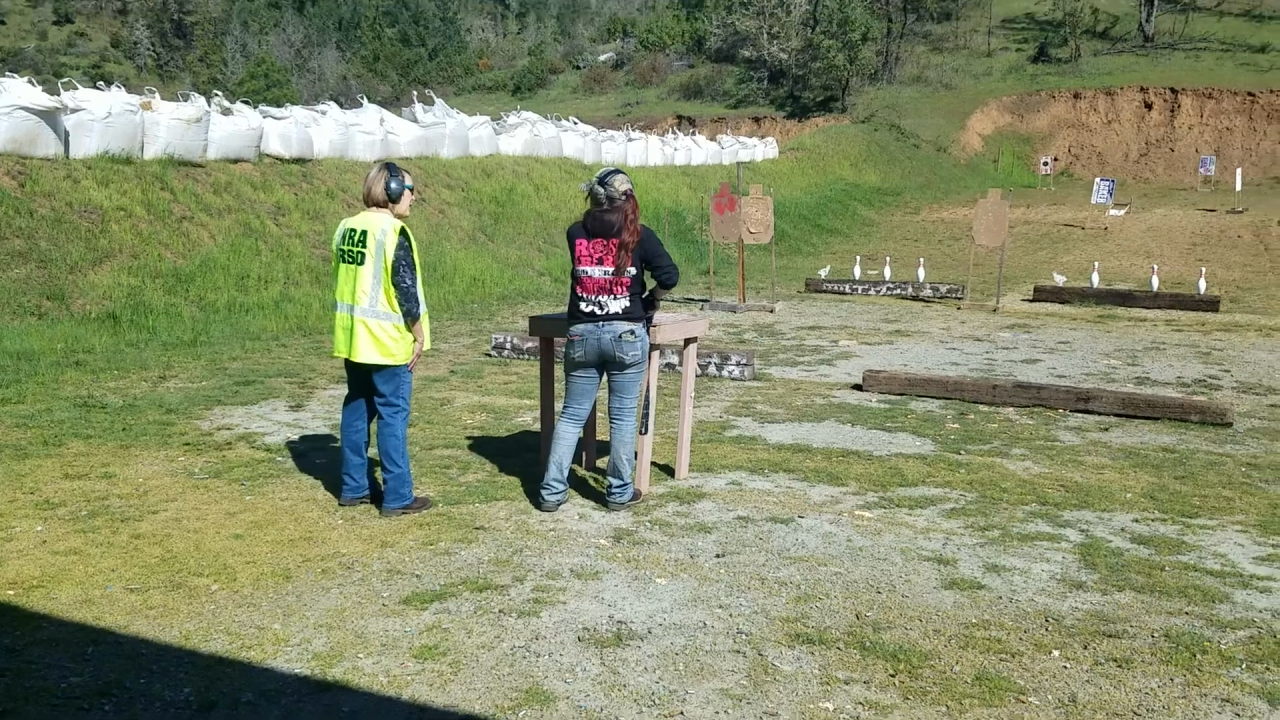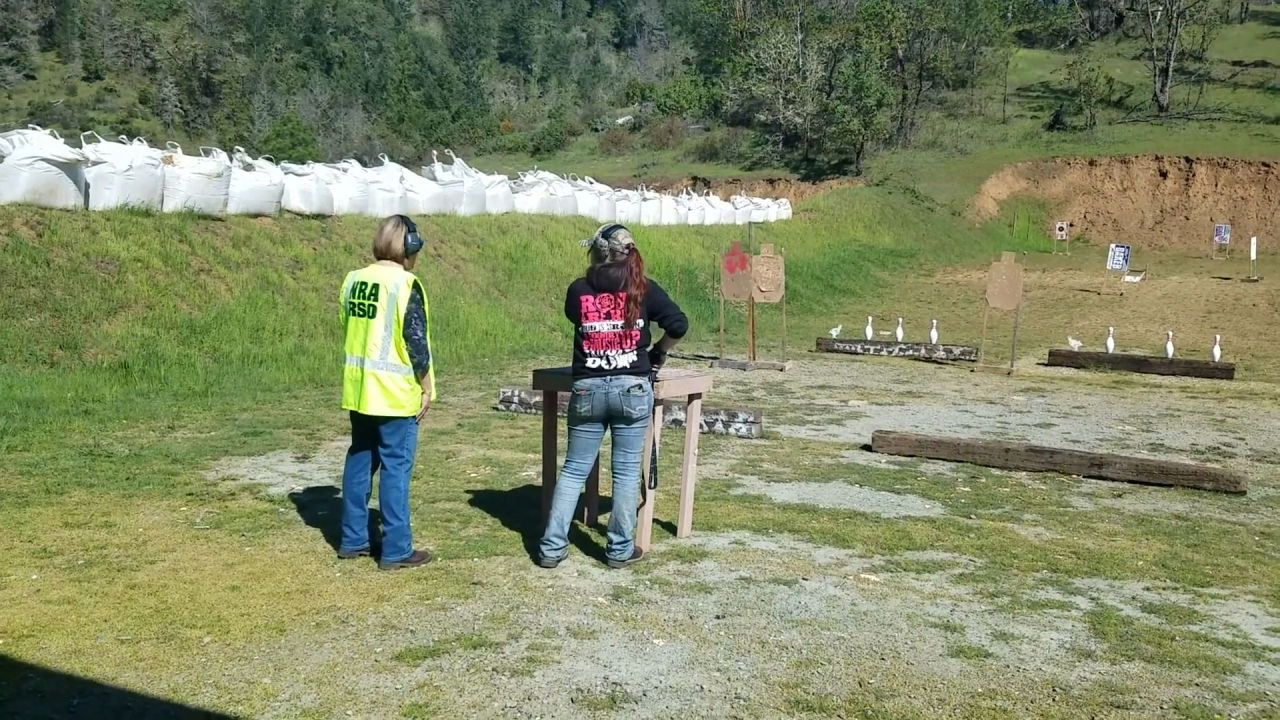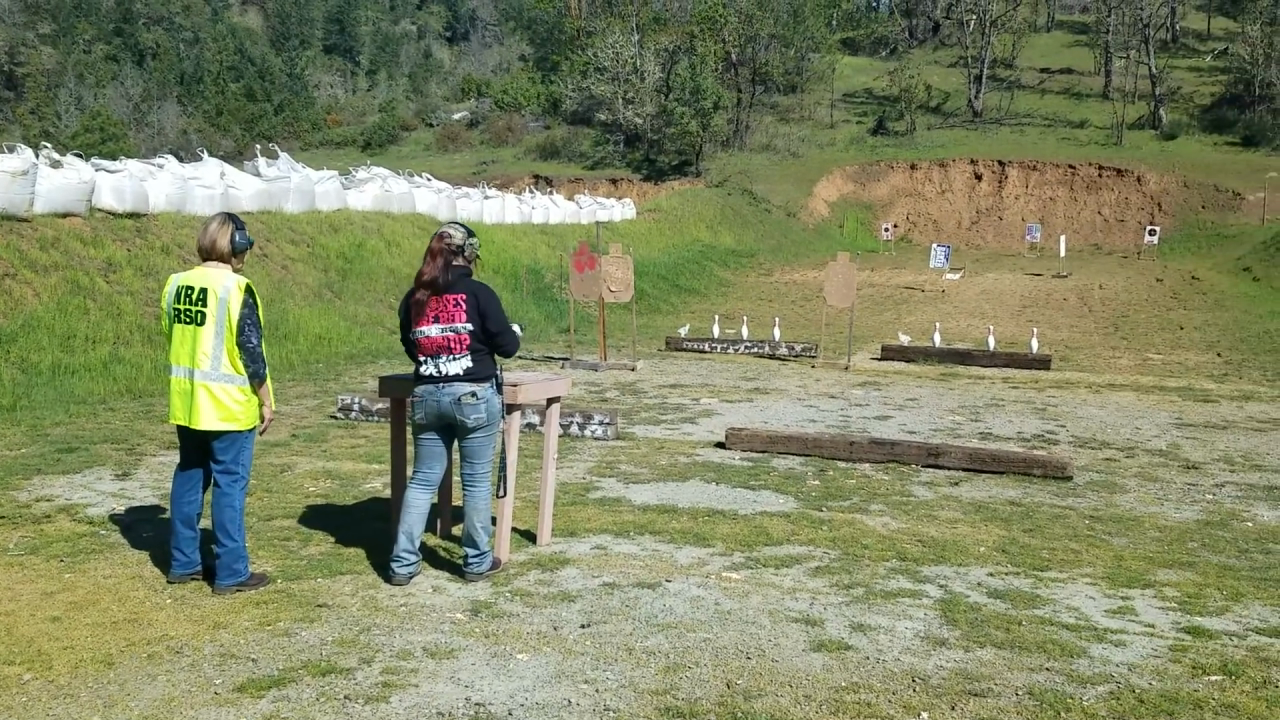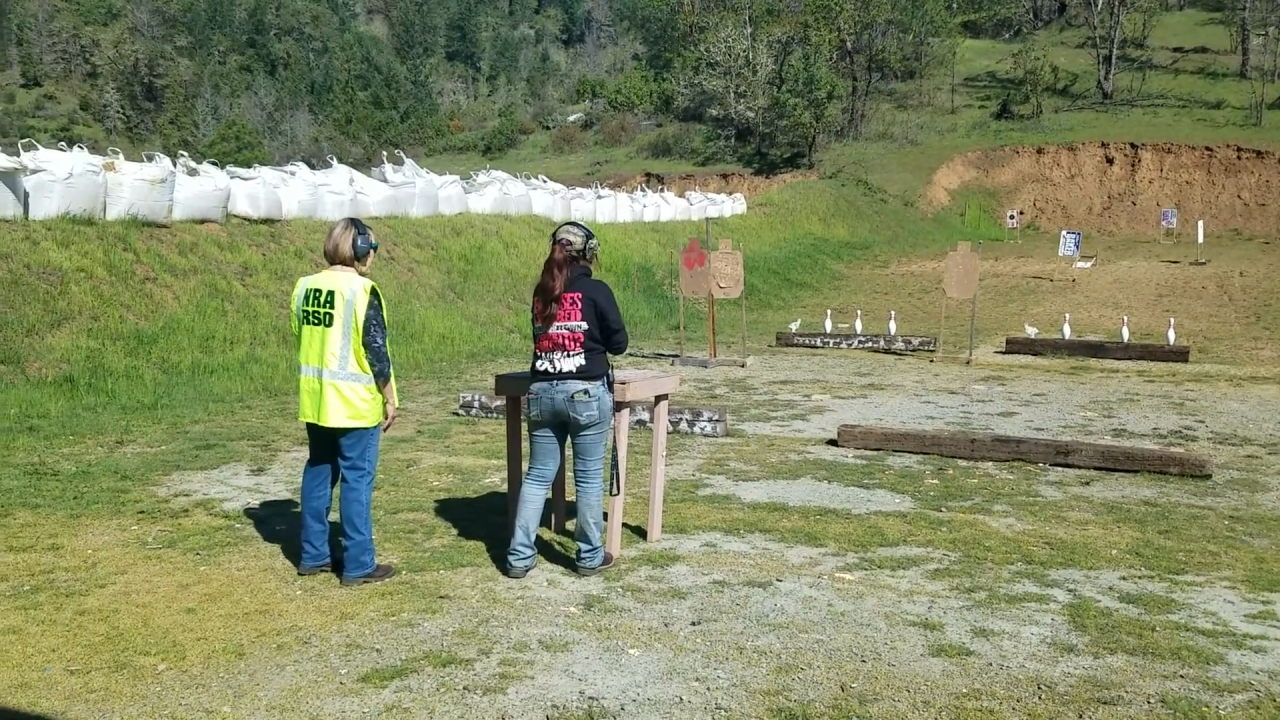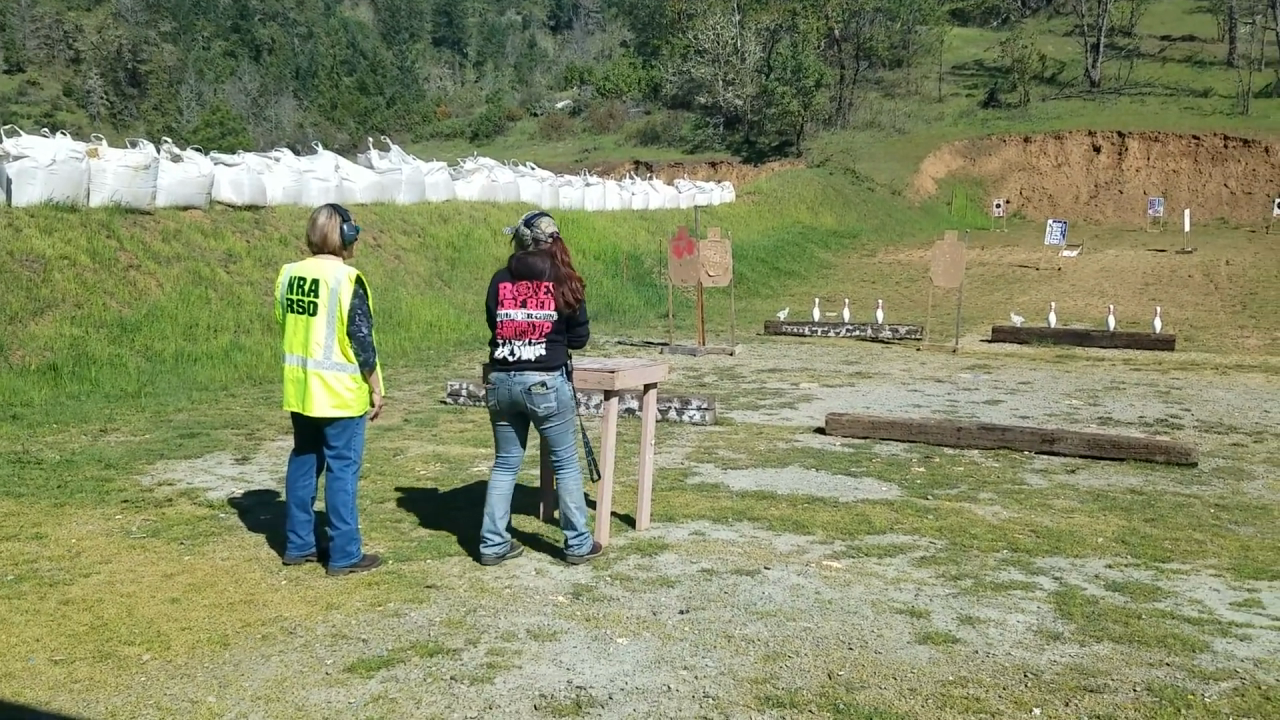
dt=1s
person 1, frame 1
left shoulder: (346, 228)
right shoulder: (394, 232)
left elbow: (344, 280)
right elbow: (406, 290)
right wrist: (418, 336)
left hip: (353, 337)
right hip: (387, 340)
left knee: (356, 409)
right knee: (392, 414)
left ankle: (353, 487)
right ankle: (397, 497)
person 1, frame 2
left shoulder: (353, 280)
right shoulder: (406, 285)
right elbow: (416, 343)
right wrist: (427, 388)
left hip: (360, 389)
right hip: (395, 393)
left knee: (359, 460)
right knee: (395, 467)
left ankle: (353, 539)
right ankle: (396, 550)
person 1, frame 3
left shoulder: (175, 284)
right shoulder: (237, 288)
left elbow: (172, 339)
right elbow: (251, 352)
right wrist: (266, 401)
left hip: (187, 402)
right hip: (228, 406)
left knee: (189, 478)
right knee: (229, 485)
left ankle: (183, 563)
right ankle: (231, 573)
person 1, frame 4
left shoulder: (305, 287)
right shoulder: (362, 290)
left elbow: (301, 339)
right elbow: (376, 352)
right wrist: (389, 399)
left hip: (316, 401)
right hip: (355, 404)
left knee: (318, 473)
right knee: (356, 480)
left ankle: (313, 555)
right ankle: (358, 565)
person 1, frame 5
left shoulder: (289, 274)
right shoulder: (346, 279)
left elbow: (285, 327)
right elbow: (362, 340)
right wrist: (375, 389)
left hip: (300, 389)
right hip: (340, 392)
left knee: (303, 463)
right knee: (342, 470)
left ankle: (298, 545)
right ankle: (344, 554)
person 2, frame 1
left shoulder: (576, 234)
right shoulder: (639, 235)
right elbow: (669, 276)
right wrist: (651, 300)
left hip: (582, 334)
right hip: (626, 334)
left knee: (572, 415)
right knee: (623, 416)
left ankle: (552, 491)
right ankle: (620, 492)
person 2, frame 2
left shoulder: (578, 290)
right shoulder: (643, 289)
right elbow: (678, 325)
right wrist: (657, 353)
left hip: (587, 390)
right hip: (632, 389)
left knee: (574, 469)
right knee: (626, 471)
left ankle: (552, 547)
right ankle: (620, 549)
person 2, frame 3
left shoulder: (414, 297)
right shoulder: (477, 293)
left elbow: (411, 349)
right elbow: (507, 347)
right wrist: (513, 334)
left hip: (427, 396)
right hip: (474, 395)
left knee: (422, 480)
right knee: (476, 480)
left ankle: (403, 563)
right ankle: (477, 561)
person 2, frame 4
left shoulder: (541, 293)
right shoulder: (596, 290)
right elbow: (619, 343)
left hip: (542, 392)
right hip: (587, 392)
left knee: (538, 475)
right knee: (589, 477)
left ankle: (519, 556)
right ankle: (590, 556)
person 2, frame 5
left shoulder: (500, 280)
right shoulder: (566, 282)
left elbow: (493, 325)
right elbow: (580, 338)
left hip: (502, 381)
right hip: (546, 382)
left knee: (505, 463)
right knee: (565, 463)
left ankle: (492, 544)
right ankle: (578, 543)
